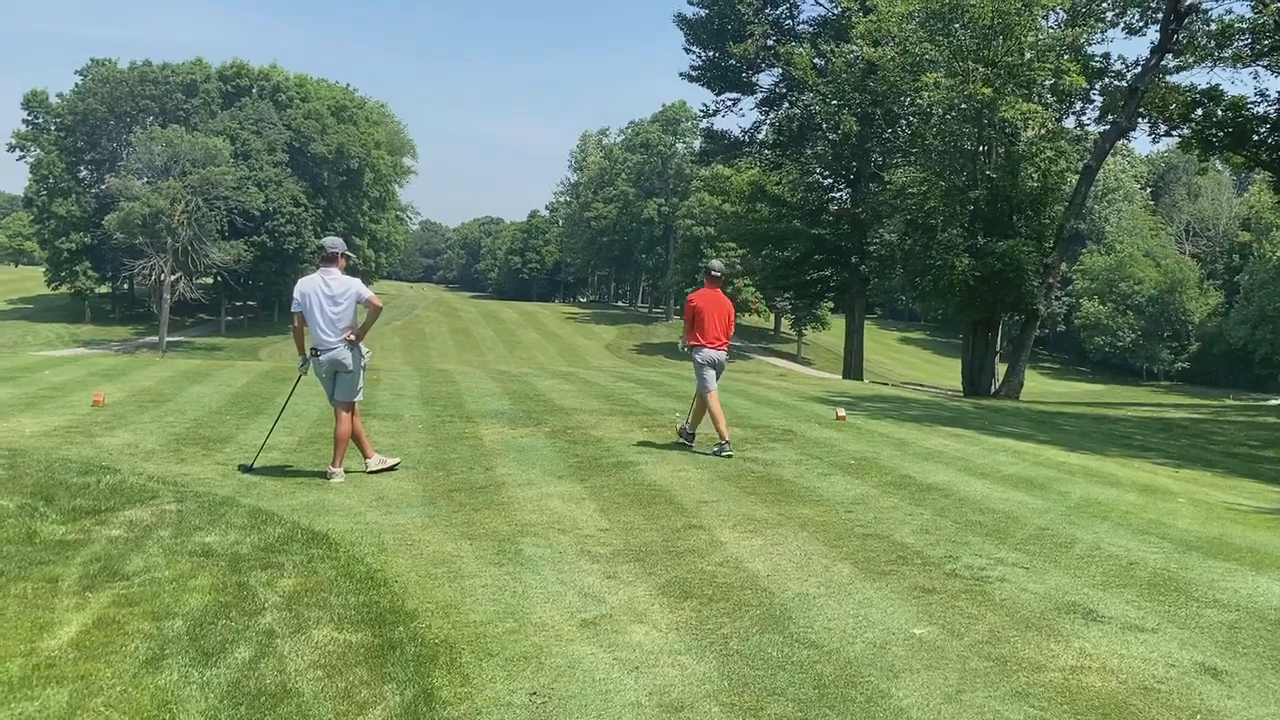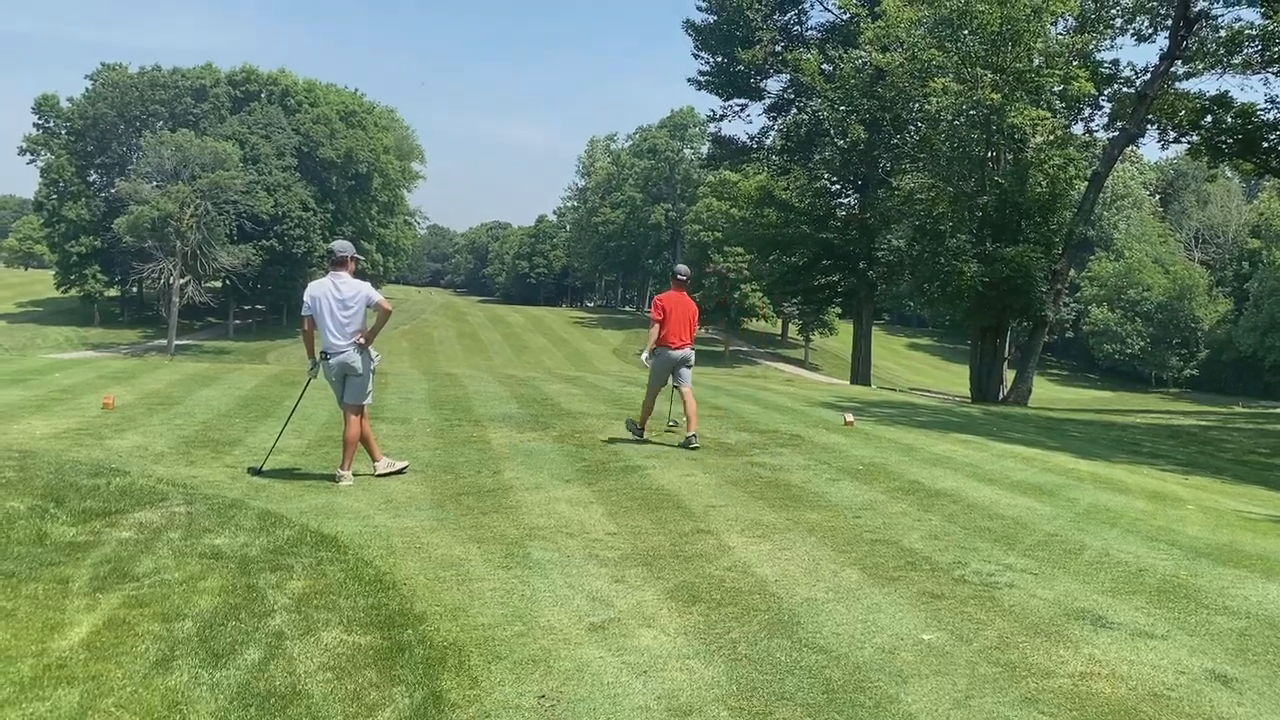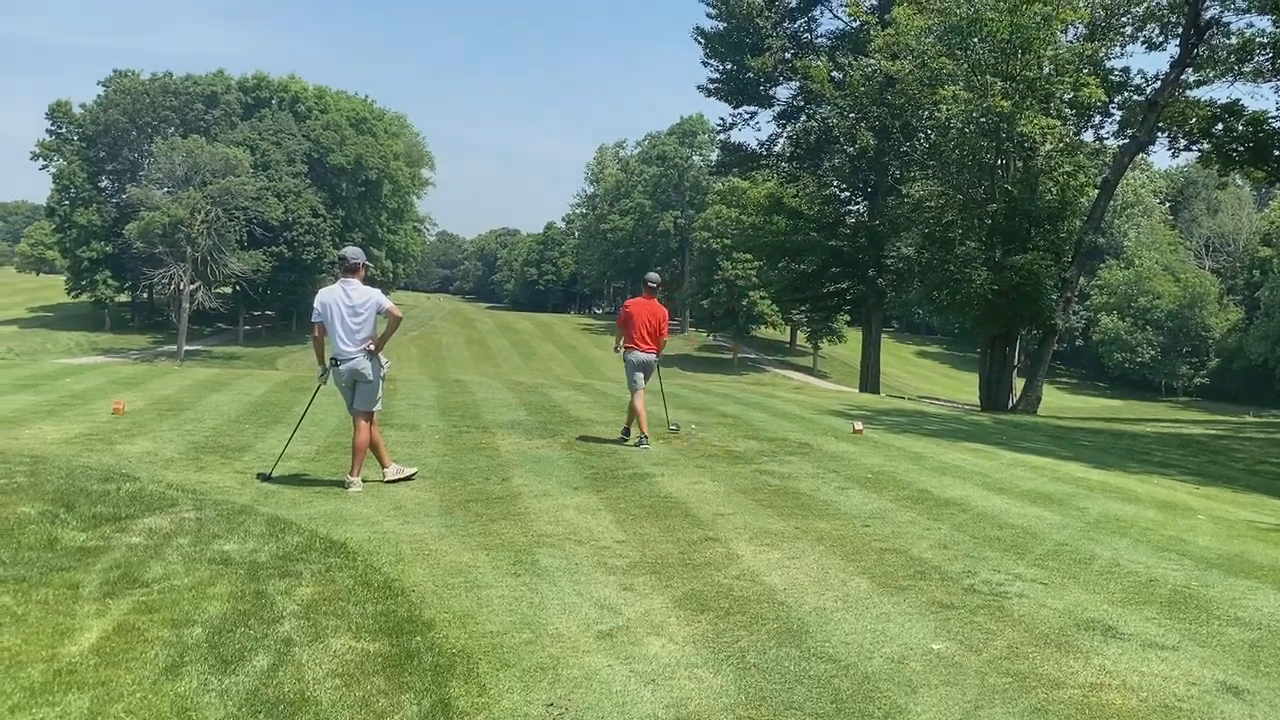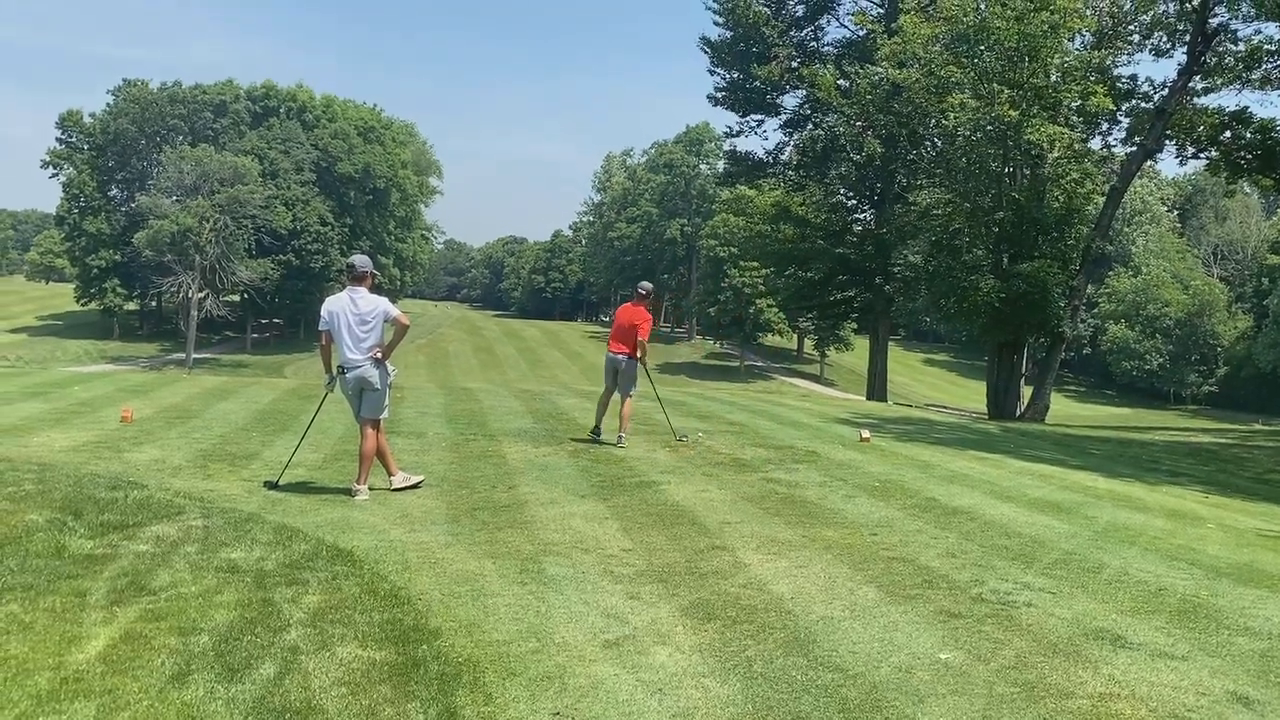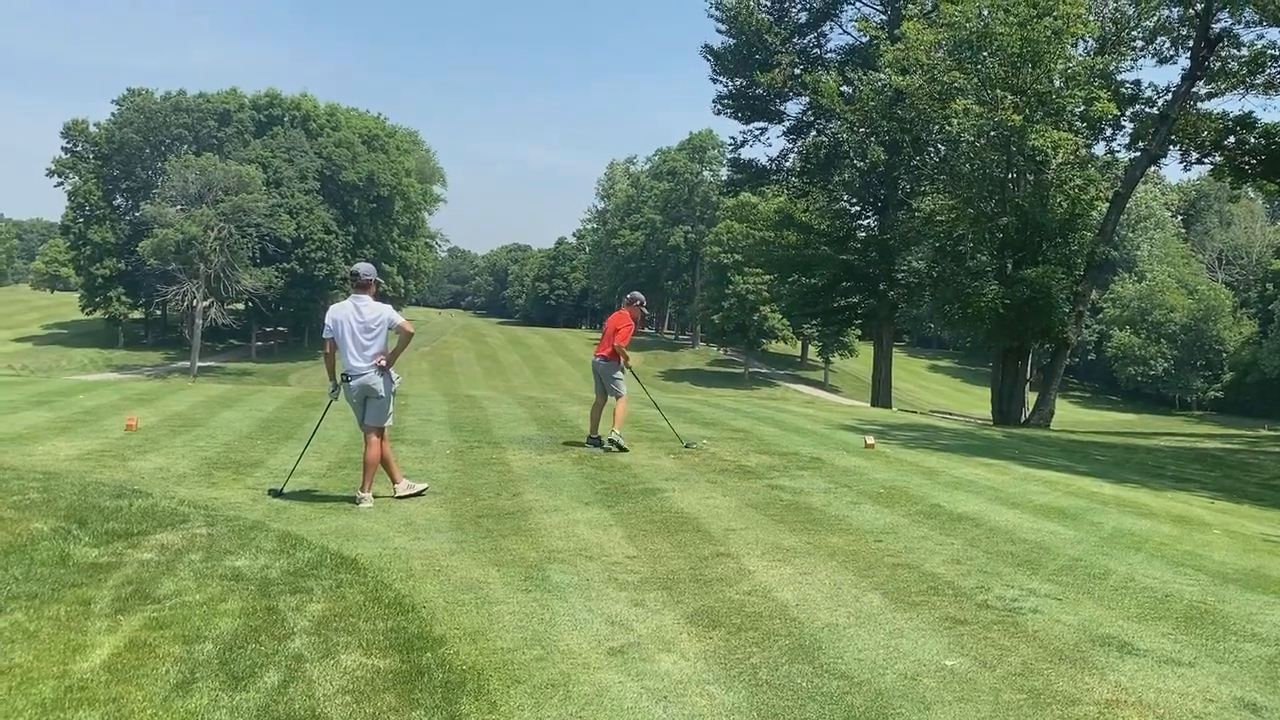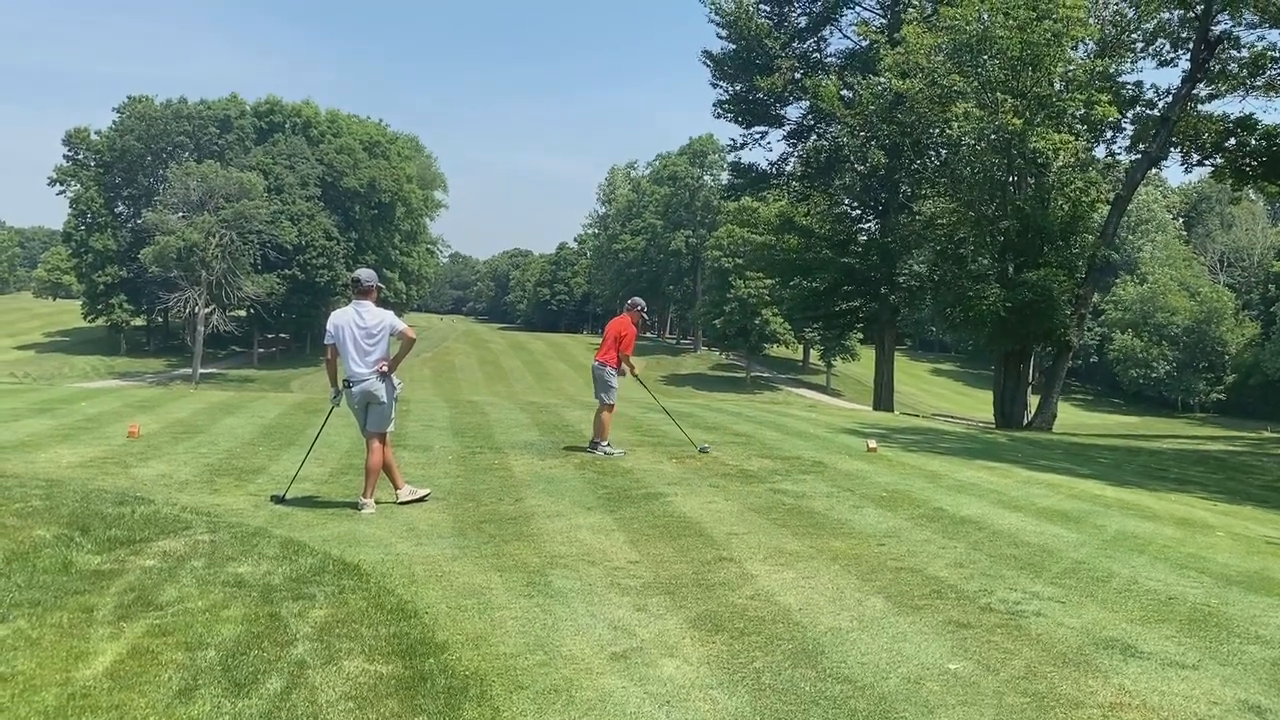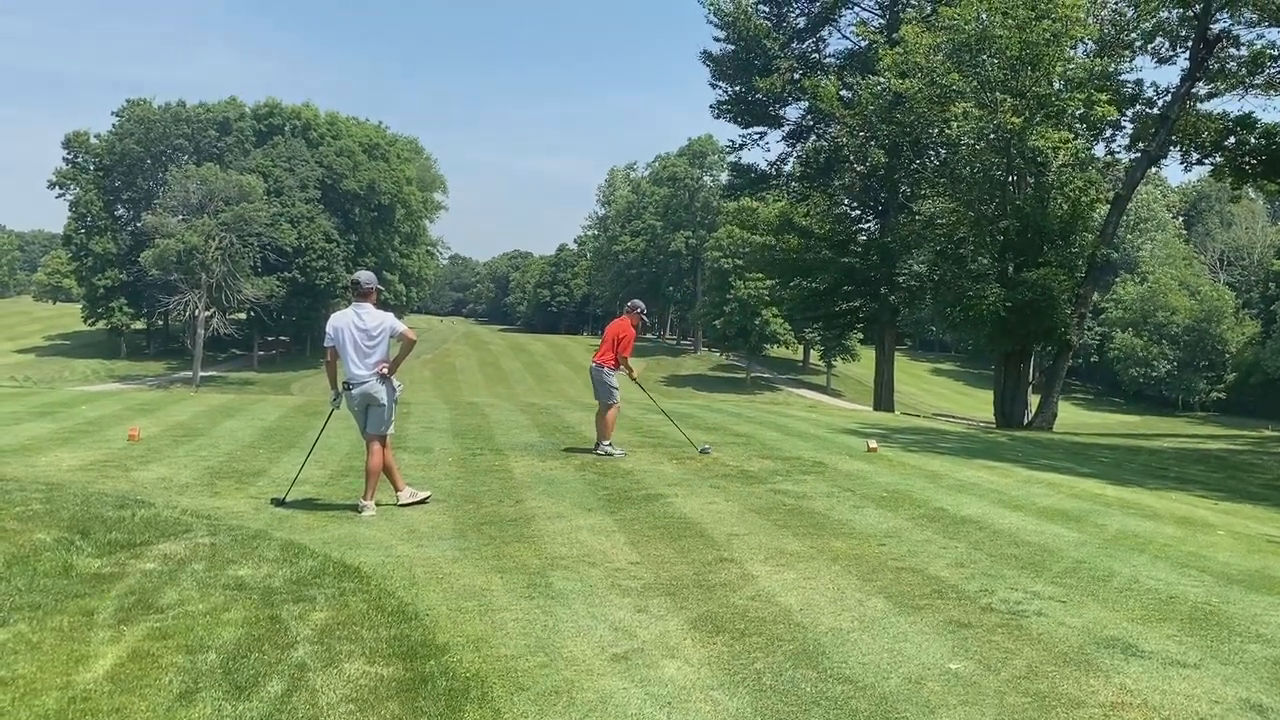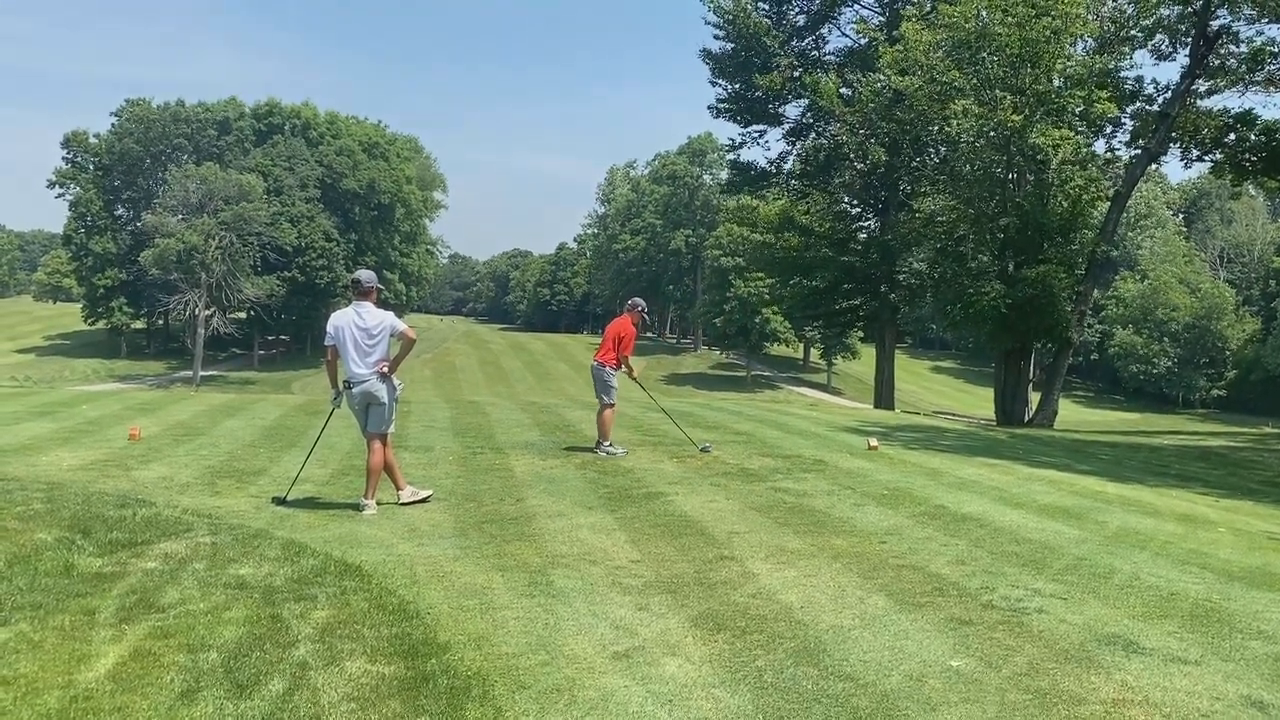
dt=0.5s
person 1, frame 1
left shoulder: (303, 285)
right shoulder: (351, 283)
left elbow: (297, 325)
right elbow: (377, 305)
left wrist: (302, 356)
right wrist: (361, 332)
left hip: (320, 356)
right hip: (347, 352)
left knee: (349, 409)
right knee: (345, 410)
left ankle: (371, 458)
right ankle: (336, 468)
person 1, frame 2
left shoulder: (313, 288)
right shoulder: (360, 287)
left elbow: (307, 328)
right elbow: (386, 308)
left wrist: (311, 359)
right wrist: (371, 336)
left hip: (330, 359)
right hip: (357, 355)
left knee: (358, 412)
right knee: (354, 414)
left ankle: (379, 461)
right ankle: (344, 471)
person 1, frame 3
left shoulder: (324, 295)
right shoulder: (371, 294)
left elbow: (317, 335)
right elbow: (397, 315)
left wrist: (322, 366)
right wrist: (381, 343)
left hip: (340, 365)
right hip: (367, 362)
left knee: (368, 418)
right knee: (363, 420)
left ankle: (389, 468)
right ankle: (354, 477)
person 1, frame 4
left shoulder: (331, 303)
right shoulder: (378, 302)
left elbow: (324, 343)
right elbow: (404, 323)
left wrist: (328, 374)
right wrist: (388, 351)
left hip: (347, 373)
right hip: (373, 369)
left knee: (375, 426)
right knee: (370, 428)
left ankle: (395, 475)
right ankle: (360, 485)
person 1, frame 5
left shoulder: (335, 311)
right shoulder: (382, 310)
left elbow: (328, 351)
right elbow: (408, 330)
left wrist: (333, 381)
right wrist: (392, 358)
left hip: (351, 381)
right hip: (378, 377)
left knee: (379, 434)
right knee: (374, 436)
left ankle: (399, 483)
right ankle: (365, 493)
person 1, frame 6
left shoulder: (336, 317)
right shoulder: (384, 316)
left elbow: (330, 357)
right elbow: (411, 336)
left wrist: (334, 388)
right wrist: (394, 364)
left hip: (353, 387)
right hip: (379, 383)
left knee: (381, 440)
right knee: (376, 442)
left ankle: (401, 489)
right ankle: (367, 499)
person 1, frame 7
left shoulder: (336, 319)
right shoulder: (384, 318)
left elbow: (330, 359)
right elbow: (411, 338)
left wrist: (334, 390)
right wrist: (394, 366)
left hip: (353, 389)
right hip: (379, 385)
left knee: (380, 442)
right knee: (376, 444)
left ankle: (402, 491)
right ankle: (367, 501)
person 1, frame 8
left shoulder: (336, 318)
right shoulder: (384, 317)
left elbow: (330, 358)
right elbow: (411, 337)
left wrist: (334, 389)
right wrist: (394, 365)
left hip: (353, 388)
right hip: (380, 383)
left knee: (381, 440)
right knee: (377, 442)
left ankle: (403, 490)
right ankle: (368, 500)
person 2, frame 1
left shoulder: (694, 298)
right shoulder: (727, 302)
left elbow: (687, 326)
right elbow: (729, 333)
left wrist: (685, 342)
left hip: (703, 352)
right hip: (721, 353)
left knee: (711, 398)
right knee: (702, 393)
left ankle: (724, 443)
right ankle: (689, 432)
person 2, frame 2
left shoulder: (661, 299)
right shoulder: (692, 304)
left elbow: (655, 326)
right elbow: (693, 332)
left wrist: (647, 350)
left hip: (665, 351)
right hip: (686, 352)
left knee: (653, 390)
right knee: (687, 393)
left ankle: (640, 428)
right ankle: (691, 435)
person 2, frame 3
left shoulder: (629, 305)
right shoulder: (662, 311)
left elbow: (620, 329)
right elbow: (664, 338)
left wrist: (617, 343)
left hip: (634, 354)
right hip: (651, 356)
left knee: (637, 395)
right knee: (636, 393)
left ankle: (644, 436)
right ankle: (627, 429)
person 2, frame 4
left shoulder: (621, 309)
right shoulder: (645, 316)
right elbow: (641, 340)
right wrist: (643, 357)
left hip: (611, 354)
right hip: (628, 359)
left knee: (608, 391)
right knee: (626, 397)
left ankle: (597, 428)
right ankle: (621, 436)
person 2, frame 5
left shoulder: (615, 316)
right shoulder: (628, 322)
right elbow: (618, 345)
left wrist: (619, 360)
right wrist: (627, 359)
left hip: (598, 359)
right hip: (609, 363)
left knee: (600, 399)
right knee: (622, 397)
left ankle: (593, 437)
right ankle: (616, 433)
person 2, frame 6
left shoulder: (615, 321)
right shoulder: (630, 328)
right elbow: (623, 354)
left wrist: (619, 366)
right wrist: (632, 368)
left hip: (598, 364)
right hip: (607, 368)
left knee: (603, 405)
right knee: (608, 407)
left ankle: (595, 442)
right ankle: (603, 445)
person 2, frame 7
left shoulder: (615, 323)
right shoulder: (629, 330)
right elbow: (622, 356)
left wrist: (619, 366)
right wrist: (631, 371)
left hip: (596, 365)
right hip: (605, 369)
left knee: (604, 406)
right knee: (613, 405)
left ankle: (600, 443)
right ankle: (605, 444)
person 2, frame 8
left shoulder: (617, 322)
right shoulder: (629, 329)
right elbow: (623, 355)
left wrist: (621, 366)
right wrist: (631, 371)
left hip: (598, 364)
right hip: (606, 368)
left knee: (604, 405)
right knee: (609, 406)
left ankle: (601, 441)
right ankle: (606, 445)
